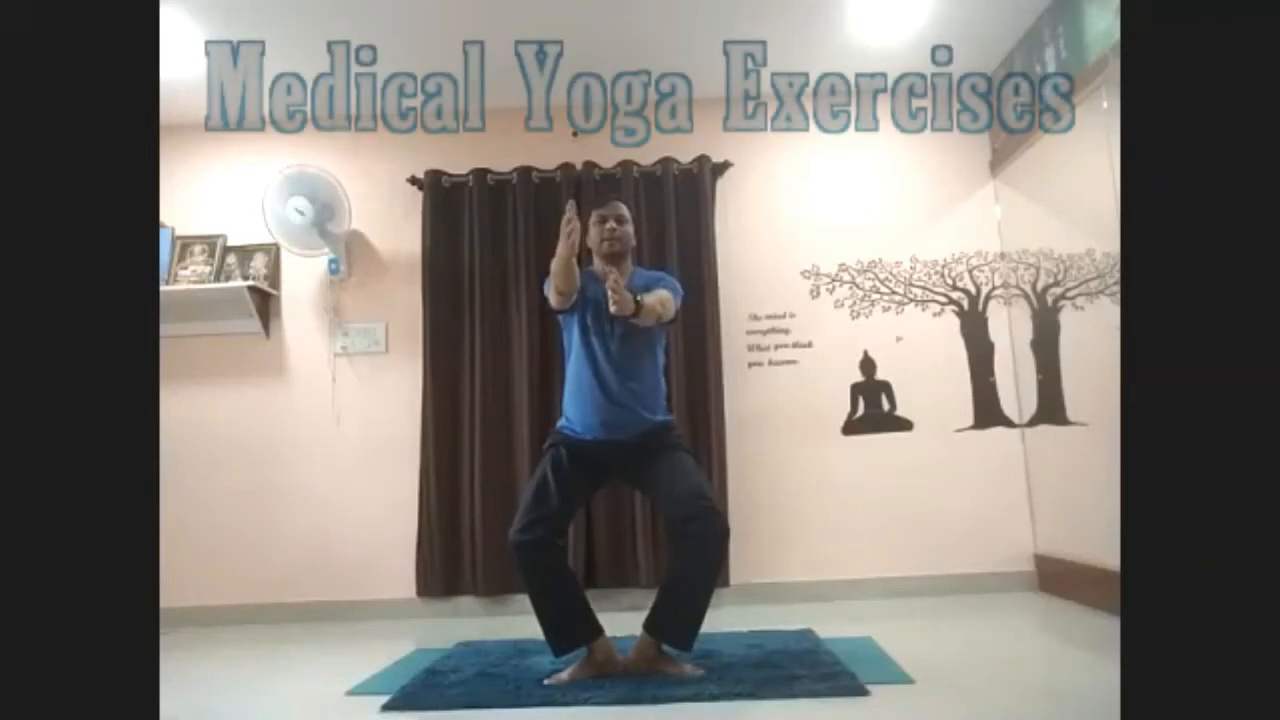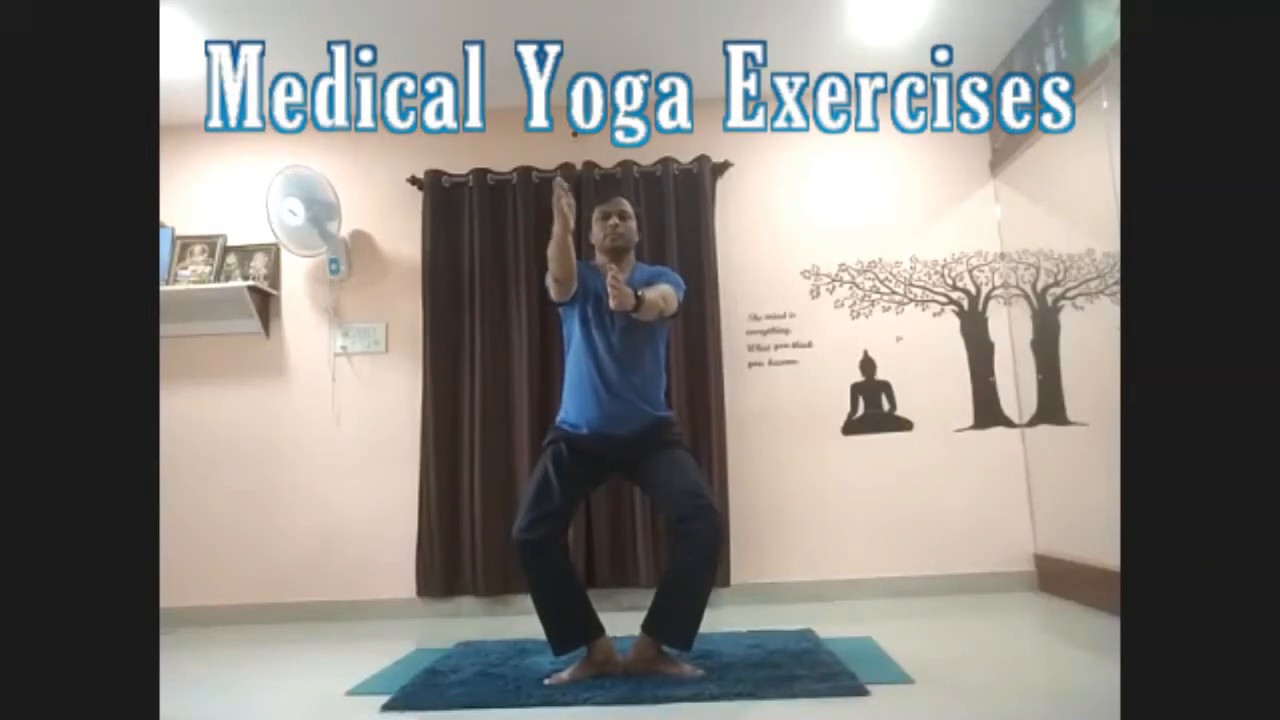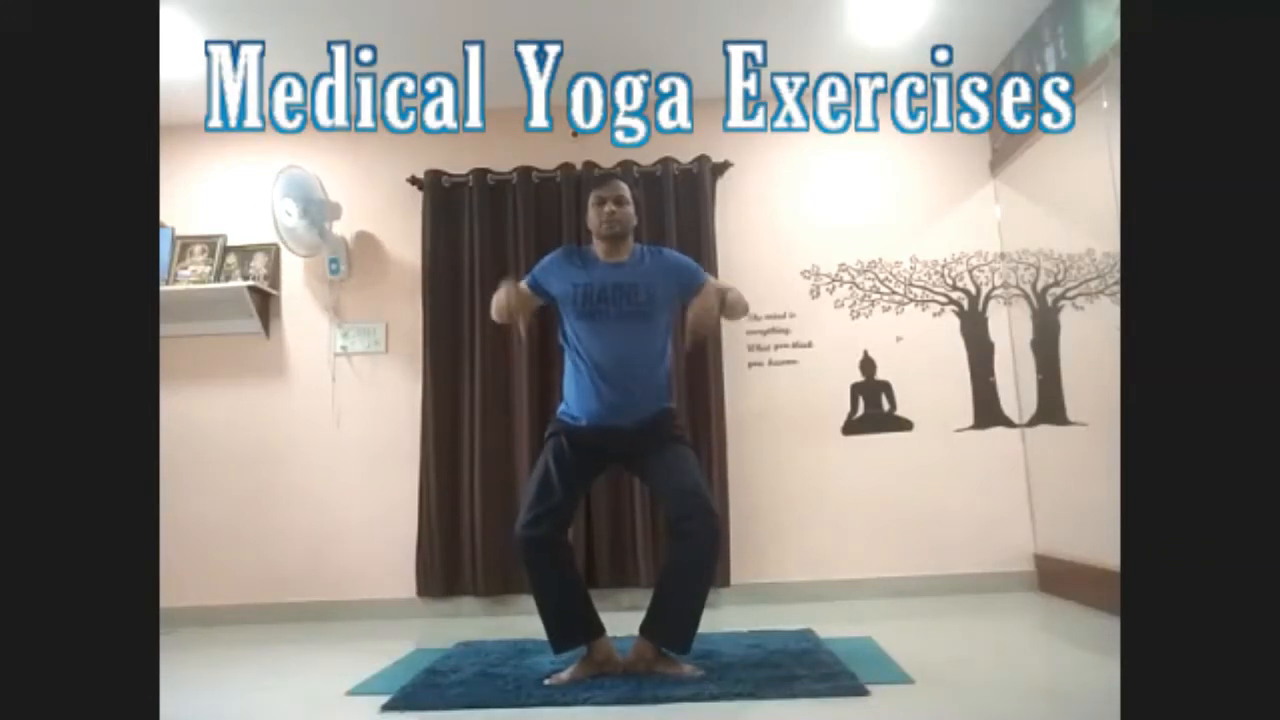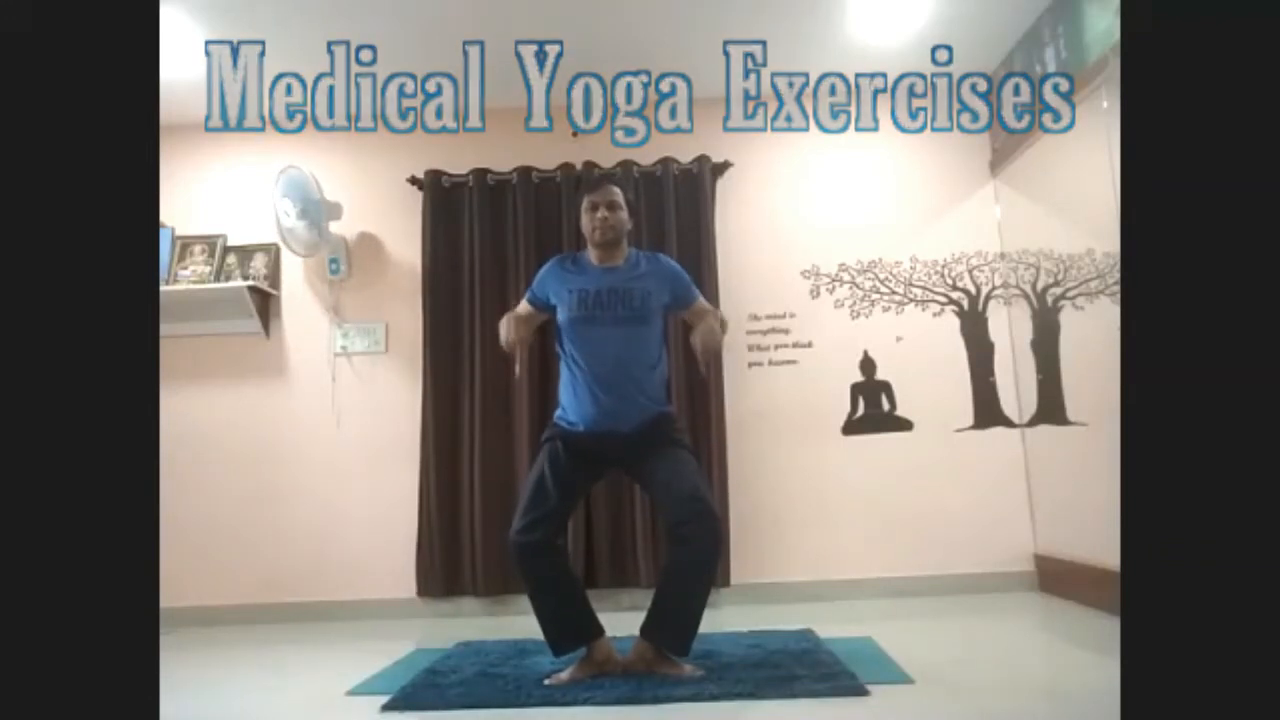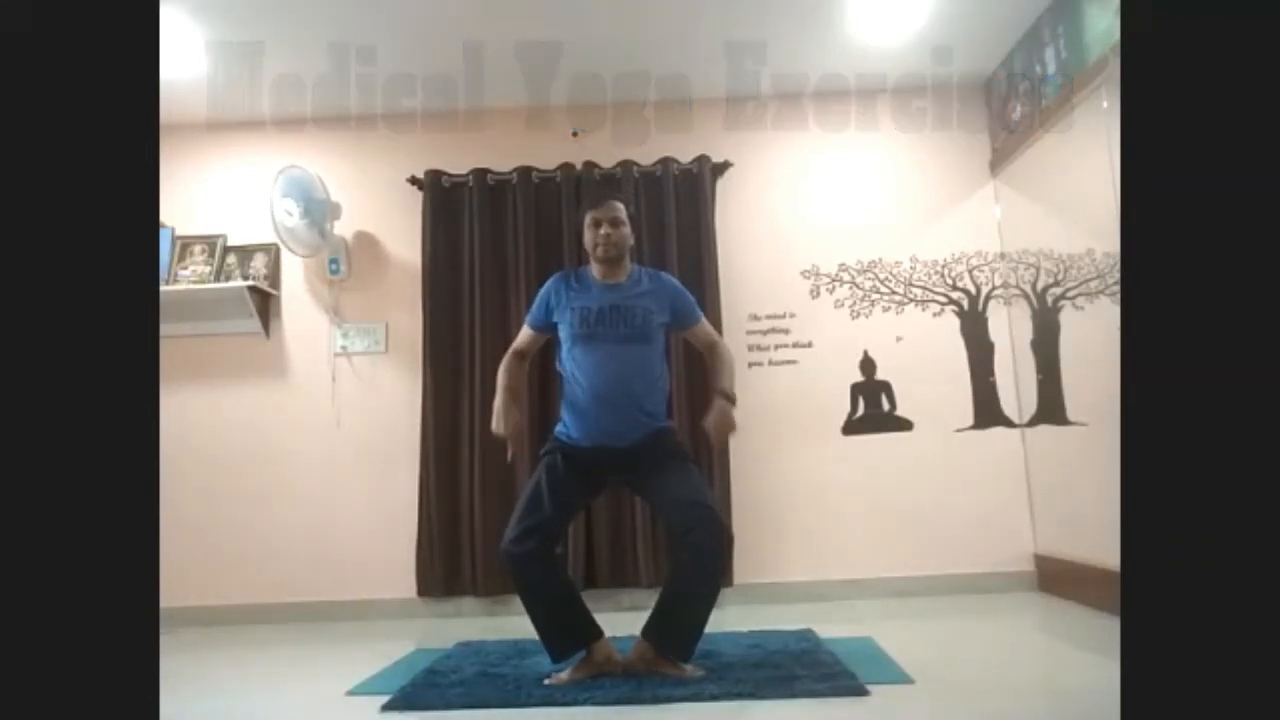
dt=1s
person 1, frame 1
left shoulder: (659, 282)
right shoulder: (573, 285)
left elbow: (659, 308)
right elbow: (561, 289)
left wrist: (631, 305)
right wrist: (564, 248)
left hip: (650, 434)
right hip: (577, 437)
left knee: (707, 526)
right knee: (527, 537)
left ankle: (653, 646)
right ankle: (595, 649)
person 1, frame 2
left shoulder: (662, 278)
right shoulder: (576, 280)
left elbow: (660, 303)
right elbow: (559, 276)
left wrist: (632, 301)
right wrist: (561, 226)
left hip: (650, 432)
right hip: (577, 434)
left knee: (702, 522)
right knee: (531, 535)
left ankle: (651, 646)
right ankle: (595, 648)
person 1, frame 3
left shoulder: (668, 266)
right shoulder: (561, 267)
left elbow: (736, 302)
right elbow: (504, 311)
left wrist: (716, 299)
right wrist: (505, 297)
left hip: (653, 424)
right hip: (577, 427)
left knee: (699, 524)
right knee: (534, 531)
left ankle: (652, 647)
right ankle: (595, 648)
person 1, frame 4
left shoulder: (662, 272)
right shoulder: (557, 274)
left elbow: (713, 318)
right elbow: (519, 321)
left wrist: (710, 327)
right wrist: (511, 327)
left hip: (651, 428)
right hip: (574, 432)
left knee: (700, 527)
right knee: (529, 537)
left ankle: (656, 646)
right ankle: (593, 648)
person 1, frame 5
left shoulder: (664, 289)
right shoulder: (559, 290)
left elbow: (714, 346)
right elbow: (519, 352)
left wrist: (723, 398)
right wrist: (505, 404)
left hip: (652, 443)
right hip: (574, 446)
left knee: (708, 537)
right knee: (521, 547)
left ankle: (657, 648)
right ankle: (593, 650)
